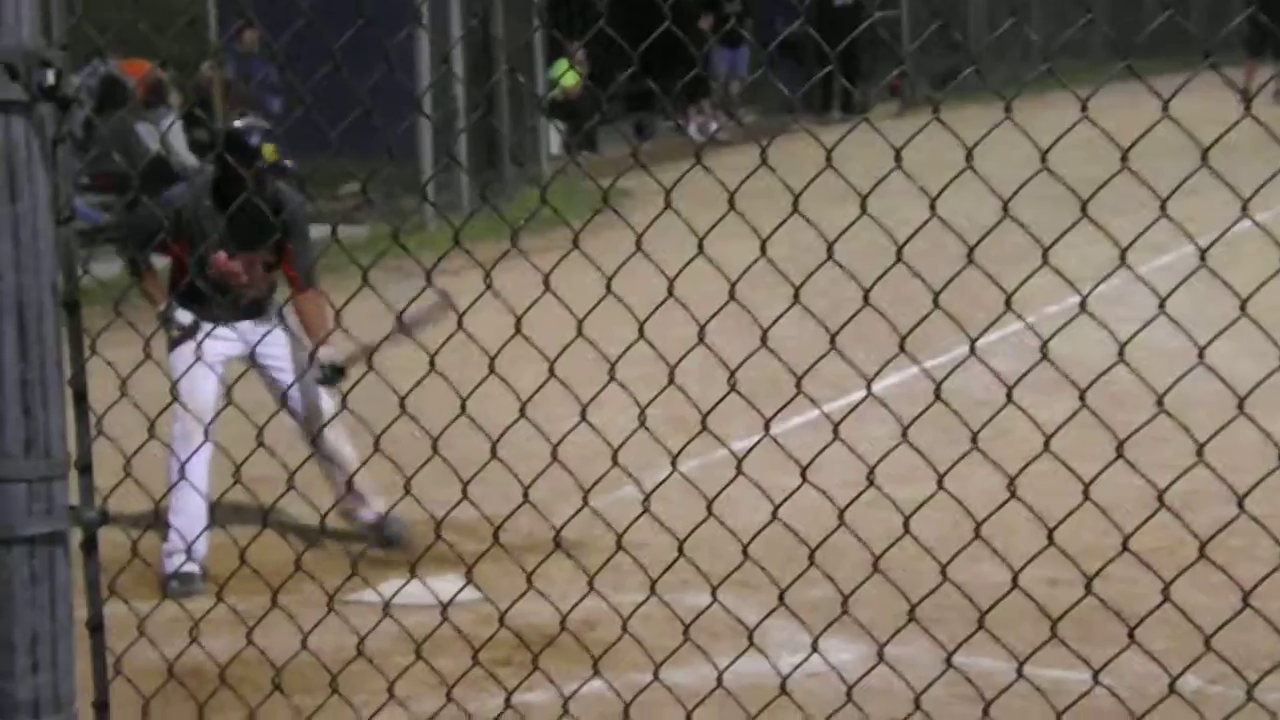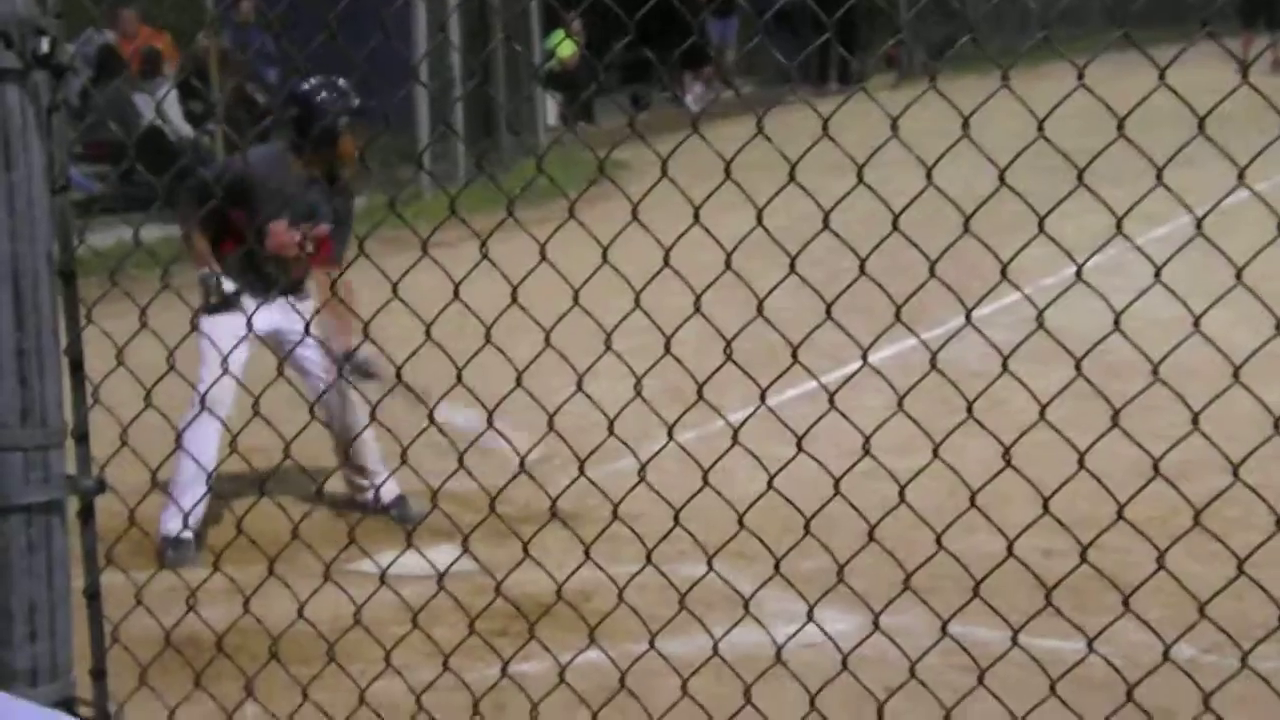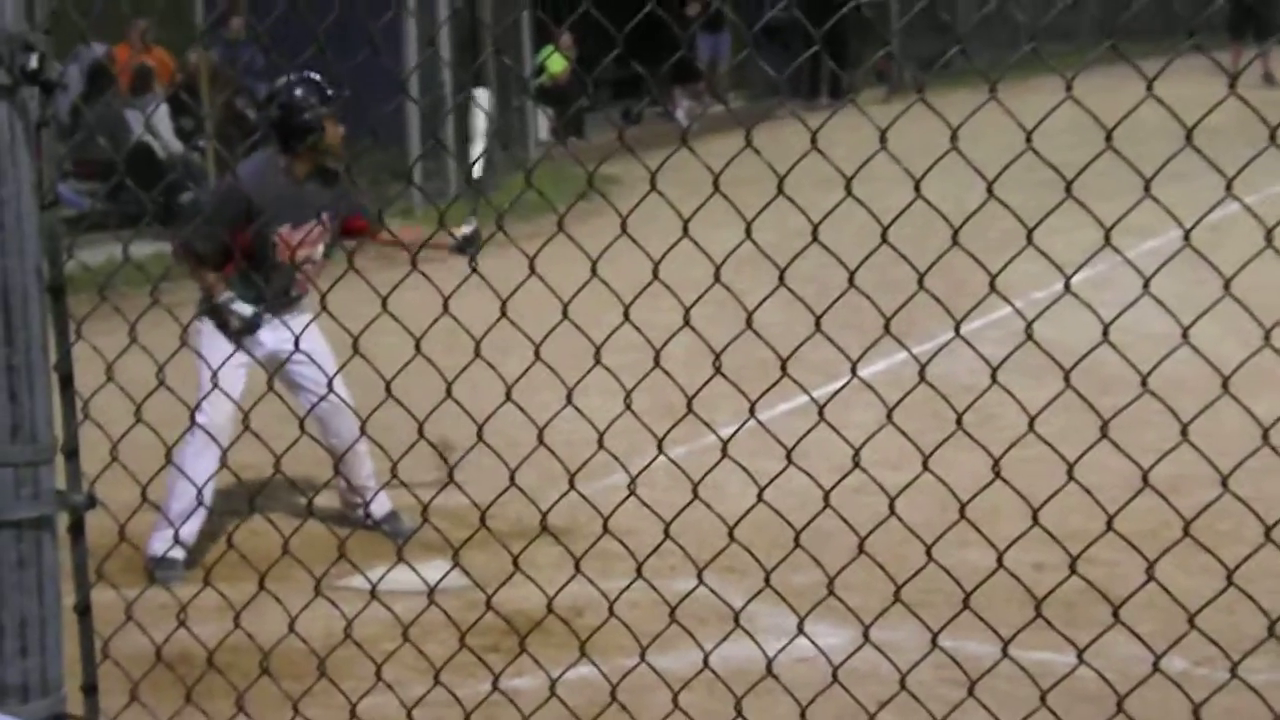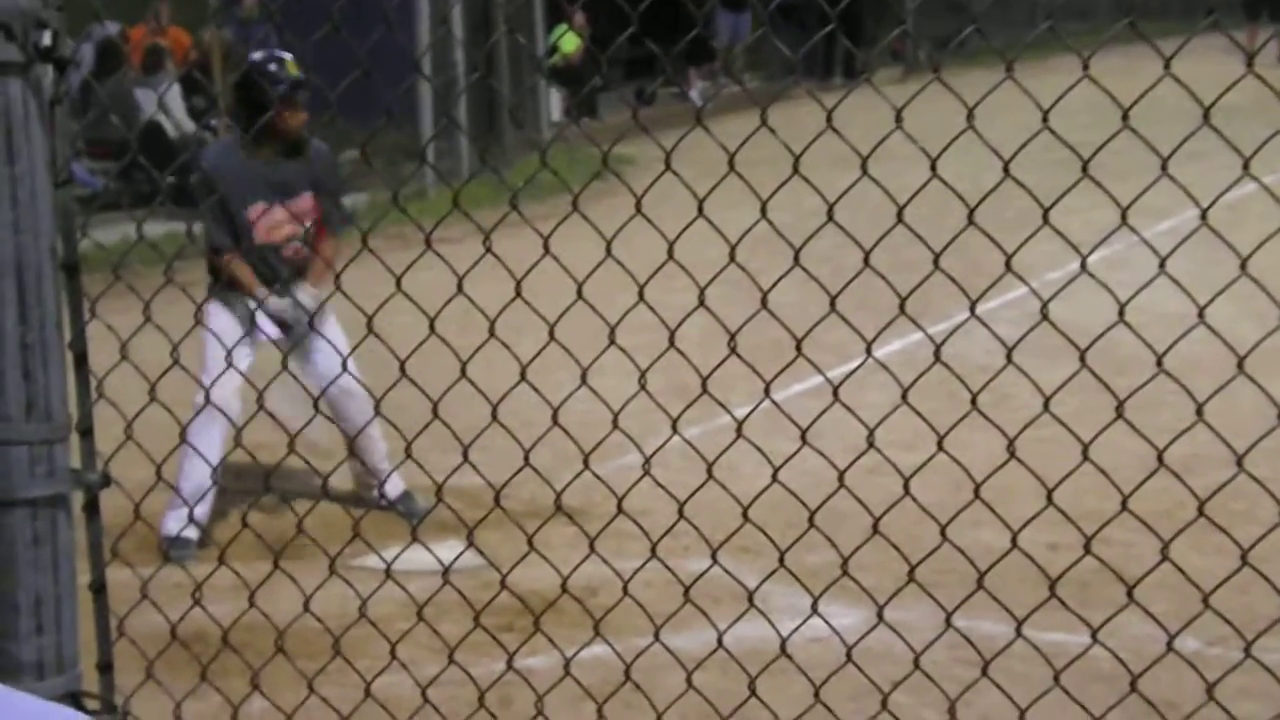
dt=0.4s
person 1, frame 1
left shoulder: (284, 206)
right shoulder: (187, 204)
left elbow: (304, 286)
right elbow: (132, 244)
left wrist: (324, 348)
right wrist: (166, 306)
left hip: (264, 321)
right hip: (203, 326)
left knee: (320, 409)
right knee: (193, 429)
left ankle: (362, 510)
right ankle: (182, 558)
person 1, frame 2
left shoulder: (337, 191)
right shoulder: (254, 170)
left elbow: (327, 272)
right elbow: (192, 211)
left wrist: (348, 342)
right wrist: (211, 273)
left hip: (293, 301)
right hip: (233, 299)
left knee: (338, 389)
right knee: (213, 401)
left ankle: (376, 487)
right ankle: (179, 525)
person 1, frame 3
left shoulder: (329, 183)
right shoulder: (248, 183)
left elbow: (375, 231)
right elbow: (190, 250)
left wrist: (450, 241)
right wrist: (224, 302)
left hip: (292, 316)
right hip: (232, 321)
left knee: (338, 410)
right knee: (213, 422)
left ankle: (368, 503)
right ankle: (169, 542)
person 1, frame 4
left shoulder: (315, 157)
right shoulder: (220, 164)
left elbow: (329, 233)
right elbow: (221, 252)
left wrist: (309, 295)
right wrist: (266, 303)
left hip: (300, 294)
right hip: (237, 300)
left knee: (347, 388)
right knee: (218, 401)
left ankle: (383, 483)
right ankle: (182, 521)
